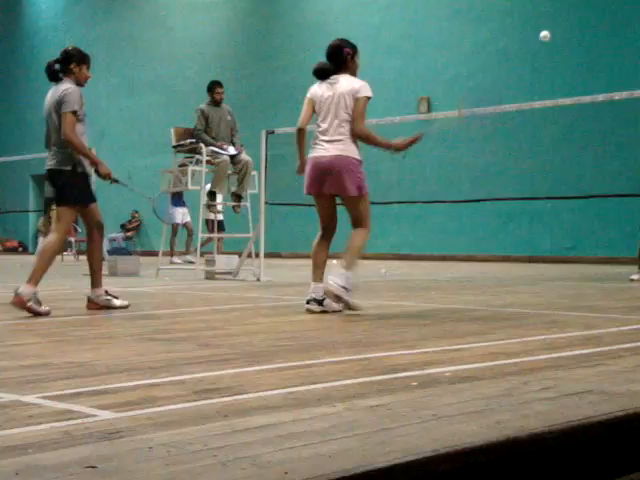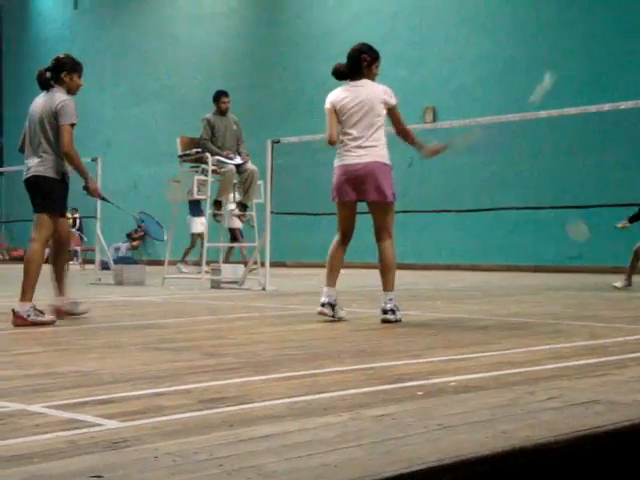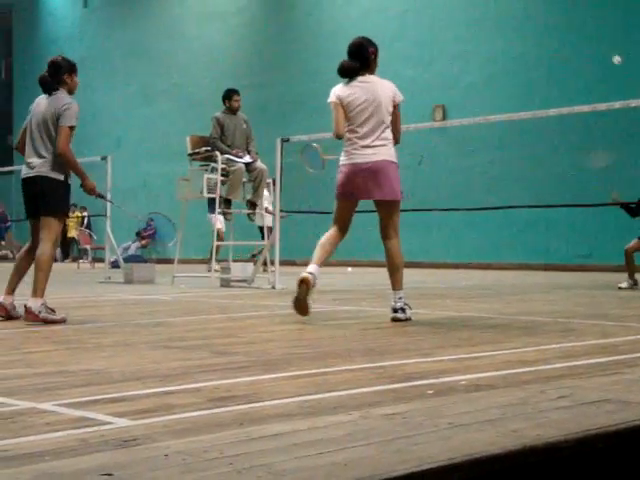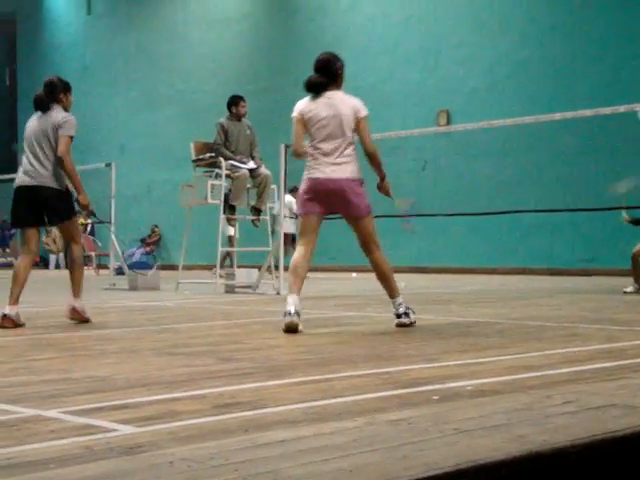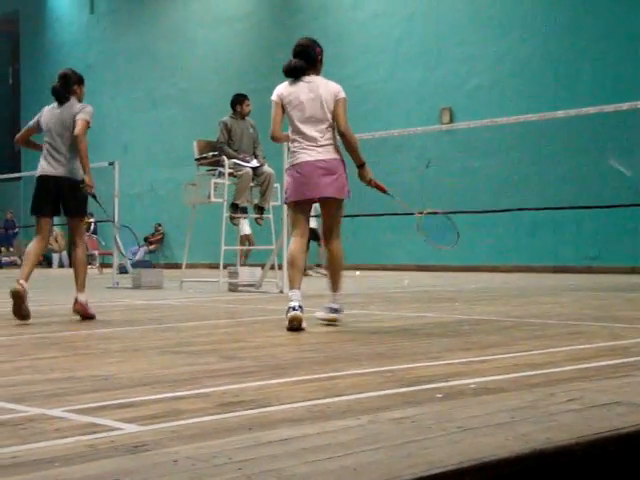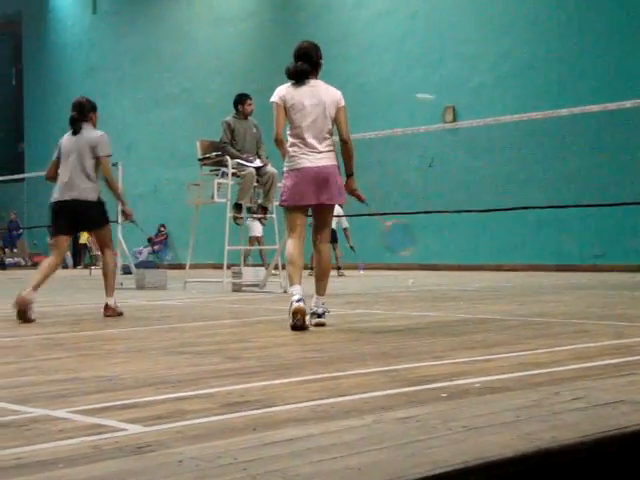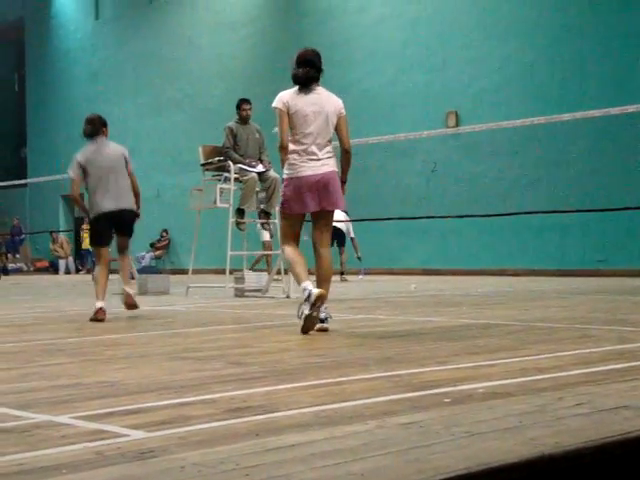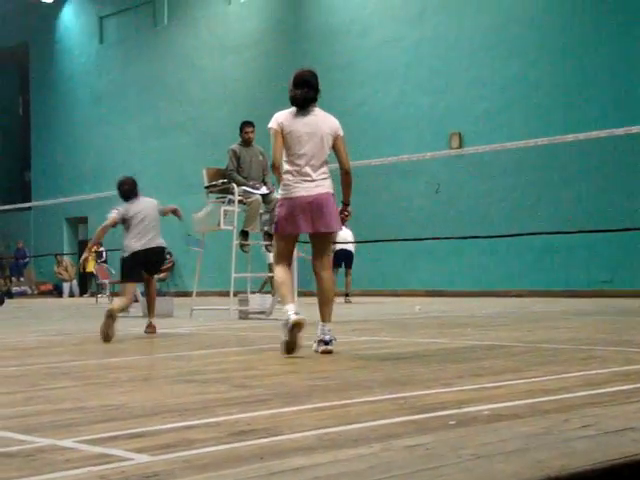
dt=0.3s
person 1, frame 1
left shoulder: (316, 89)
right shoulder: (358, 86)
left elbow: (300, 128)
right elbow: (358, 132)
left wrist: (301, 160)
right wrist: (393, 145)
left hip: (317, 161)
right hip: (344, 160)
left knee: (326, 229)
right knee: (361, 226)
left ankle: (315, 294)
right ankle: (341, 279)
person 1, frame 2
left shoulder: (334, 97)
right shoulder: (382, 92)
left elbow: (331, 138)
right elbow: (402, 130)
right wrist: (423, 148)
left hip: (345, 168)
right hip: (375, 166)
left knee: (343, 235)
right knee: (384, 237)
left ankle: (328, 299)
right ankle: (389, 304)
person 1, frame 3
left shoulder: (339, 91)
right shoulder: (390, 89)
left elbow: (338, 132)
right elbow: (396, 136)
left hip: (352, 165)
right hip: (384, 165)
left knee: (337, 229)
right knee: (390, 235)
left ankle: (310, 274)
right ankle: (399, 303)
person 1, frame 4
left shoulder: (303, 106)
right shoulder: (353, 104)
left elbow: (297, 150)
right elbow: (370, 149)
right wrist: (382, 178)
left hip: (315, 183)
right hip: (347, 181)
left knee: (304, 246)
right knee: (371, 247)
left ankle: (292, 308)
right ankle: (401, 309)
person 1, frame 5
left shoulder: (282, 90)
right shoulder: (333, 88)
left elbow: (275, 133)
right elbow: (344, 131)
right wrist: (362, 165)
left hip: (300, 166)
right hip: (330, 164)
left knee: (298, 236)
right knee: (331, 237)
left ankle: (295, 303)
right ankle: (334, 304)
person 1, frame 6
left shoulder: (283, 92)
right shoulder: (334, 94)
left elbow: (278, 137)
right elbow: (345, 139)
right wrist: (350, 176)
left hip: (298, 170)
right hip: (327, 169)
left knee: (295, 238)
right knee: (322, 240)
left ankle: (297, 297)
right ankle: (319, 307)
person 1, frame 7
left shoulder: (285, 98)
right shoulder: (335, 101)
left elbow: (283, 144)
right elbow: (346, 148)
right wrist: (343, 181)
left hip: (298, 177)
right hip: (327, 176)
left knee: (289, 243)
right knee: (322, 245)
left ankle: (310, 290)
right ankle: (321, 314)
person 1, frame 8
left shoulder: (281, 119)
right shoulder: (331, 122)
left elbow: (276, 162)
right elbow: (346, 168)
right wrist: (346, 203)
left hip: (291, 198)
right hip: (323, 197)
left knee: (282, 263)
right knee: (323, 267)
left ankle: (292, 313)
right ankle: (325, 335)
person 2, frame 1
left shoulder: (54, 92)
right shoulder: (70, 91)
left elbow: (52, 138)
right elbow: (68, 136)
left wrist: (87, 164)
right wrist: (98, 163)
left hip: (62, 168)
right hip: (68, 169)
left knee: (96, 228)
right knee: (61, 231)
left ankle: (98, 294)
right ankle: (26, 292)
person 2, frame 2
left shoulder: (39, 100)
right shoulder: (64, 102)
left elbow: (23, 145)
right elbow: (66, 148)
right wrist: (88, 179)
left hip: (35, 174)
right hip: (49, 176)
left knee: (62, 238)
right knee: (40, 238)
left ankle: (62, 301)
right ankle: (24, 308)
person 2, frame 3
left shoulder: (38, 104)
right shoulder: (68, 105)
right elbow: (63, 148)
right wrist: (84, 178)
left hip: (30, 177)
right hip: (52, 177)
left knee: (35, 242)
right knee: (49, 241)
right ankle: (35, 306)
person 2, frame 4
left shoulder: (33, 121)
right shoulder: (65, 119)
right elbow: (62, 155)
right wrist: (80, 191)
left hip: (24, 187)
right hip: (52, 187)
left knee: (28, 251)
right knee: (74, 242)
right ankle: (76, 305)
person 2, frame 5
left shoulder: (46, 112)
right shoulder: (83, 109)
left elbow: (20, 139)
right elbow: (79, 135)
right wrist: (87, 173)
left hip: (45, 178)
right hip: (70, 178)
left knee: (41, 237)
right knee: (78, 240)
left ankle: (21, 284)
right ankle: (80, 299)
person 2, frame 6
left shoulder: (64, 139)
right shoulder: (99, 137)
left elbow: (49, 175)
right elbow: (106, 174)
right wrist: (123, 203)
left hip: (61, 200)
right hip: (88, 199)
left knee: (56, 255)
right knee: (107, 249)
left ankle: (28, 295)
right ankle: (110, 303)
person 2, frame 7
left shoulder: (80, 157)
right shoulder: (121, 150)
left elbow: (75, 194)
right elbow: (134, 185)
left wrist: (87, 213)
right wrist: (138, 206)
left hip: (100, 212)
right hip: (126, 208)
left knee: (102, 262)
right knee: (123, 252)
left ankle: (100, 305)
right ankle: (128, 290)
person 2, frame 8
left shoulder: (123, 210)
right shoulder: (152, 203)
left elbow: (106, 226)
right elbow: (164, 211)
left wrist: (88, 249)
right wrist: (174, 210)
left hip: (133, 252)
right hip: (157, 249)
left knee: (127, 298)
right knee: (148, 280)
left ankle: (113, 311)
right ankle: (151, 322)
person 3, frame 1
left shoulder: (228, 110)
right shoulder: (203, 110)
left elbow: (235, 131)
right elbow: (198, 133)
left wrist: (237, 144)
right wrist: (215, 144)
right hip: (211, 148)
left knee: (247, 161)
right knee: (225, 160)
left ankle: (238, 194)
person 3, frame 2
left shoulder: (234, 119)
right shoulder: (209, 119)
left elbow: (241, 141)
right elbow: (204, 142)
left wrist: (243, 154)
right wrist: (221, 153)
left hip: (235, 157)
right hip: (217, 157)
left knee: (253, 170)
right knee: (230, 169)
left ankle: (244, 203)
right ankle: (218, 202)
person 3, frame 3
left shoulder: (243, 118)
right shoulder: (218, 118)
left elbow: (250, 139)
right elbow: (214, 141)
left wrist: (252, 152)
right wrist: (230, 152)
left hip: (244, 156)
right hip: (226, 156)
left knee: (262, 168)
right knee: (239, 168)
left ankle: (253, 202)
right ankle: (227, 200)
person 3, frame 4
left shoulder: (247, 124)
right shoulder: (223, 124)
left elbow: (254, 145)
right elbow: (218, 147)
left wrist: (257, 158)
right wrist: (234, 158)
left hip: (248, 162)
right hip: (231, 162)
left knee: (266, 174)
right knee: (243, 173)
left ankle: (258, 208)
right ankle: (232, 206)
person 3, frame 5
left shoulder: (250, 123)
right shoulder: (226, 122)
left elbow: (257, 144)
right elbow: (222, 145)
left wrist: (259, 157)
right wrist: (238, 156)
left hip: (251, 161)
right hip: (233, 160)
left knee: (269, 173)
right knee: (247, 172)
left ankle: (260, 206)
right ankle: (235, 205)
person 3, frame 6
left shoulder: (253, 123)
right shoulder: (229, 122)
left elbow: (260, 144)
right elbow: (225, 146)
left wrist: (262, 157)
right wrist: (241, 156)
left hip: (254, 160)
right hip: (236, 160)
left knee: (272, 173)
right knee: (250, 172)
left ankle: (264, 206)
right ankle: (239, 205)
person 3, frame 7
left shoulder: (256, 128)
right shoulder: (231, 127)
left elbow: (263, 149)
right elbow: (227, 151)
left wrist: (265, 162)
right wrist: (244, 161)
left hip: (257, 166)
right hip: (239, 165)
left knee: (275, 178)
right knee: (252, 177)
left ankle: (266, 212)
right ankle: (241, 211)
person 3, frame 8
left shoulder: (260, 150)
right shoulder: (234, 150)
left elbow: (266, 172)
right elbow: (230, 173)
left wrist: (268, 184)
right wrist: (247, 183)
left hip: (260, 188)
right hip: (242, 187)
left knee: (276, 199)
right knee: (256, 199)
left ankle: (269, 233)
right ankle: (245, 233)
